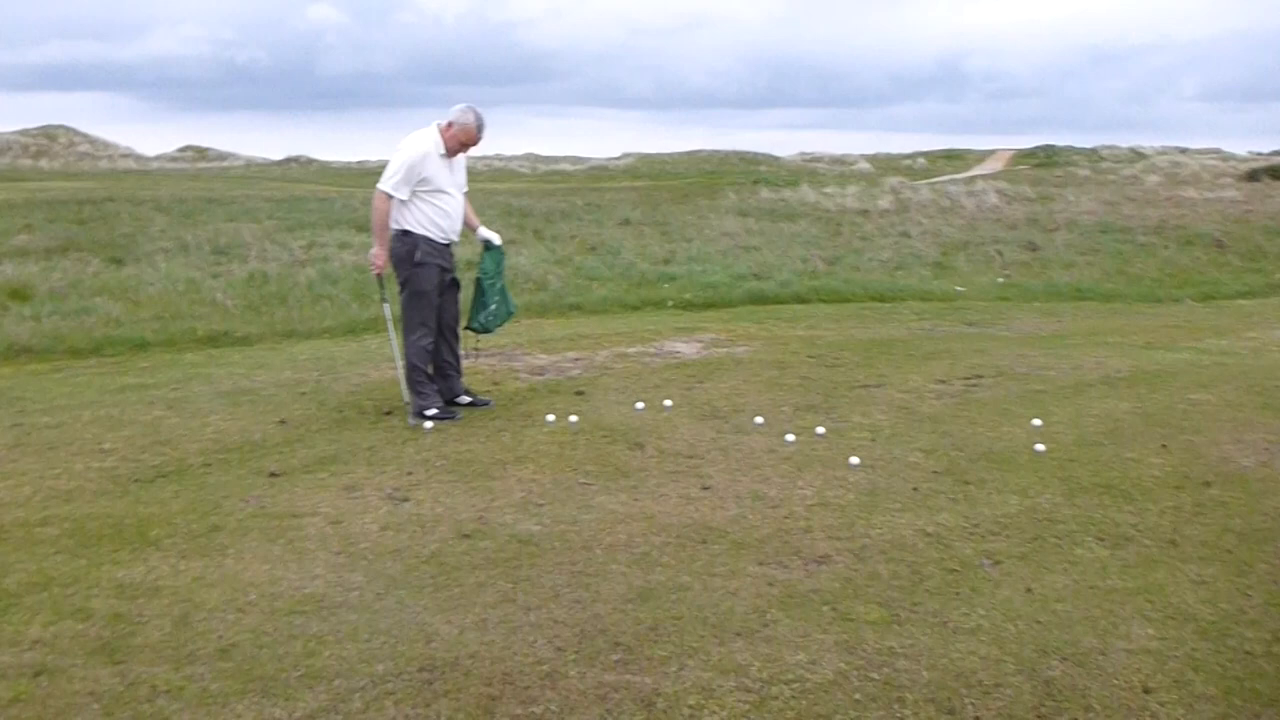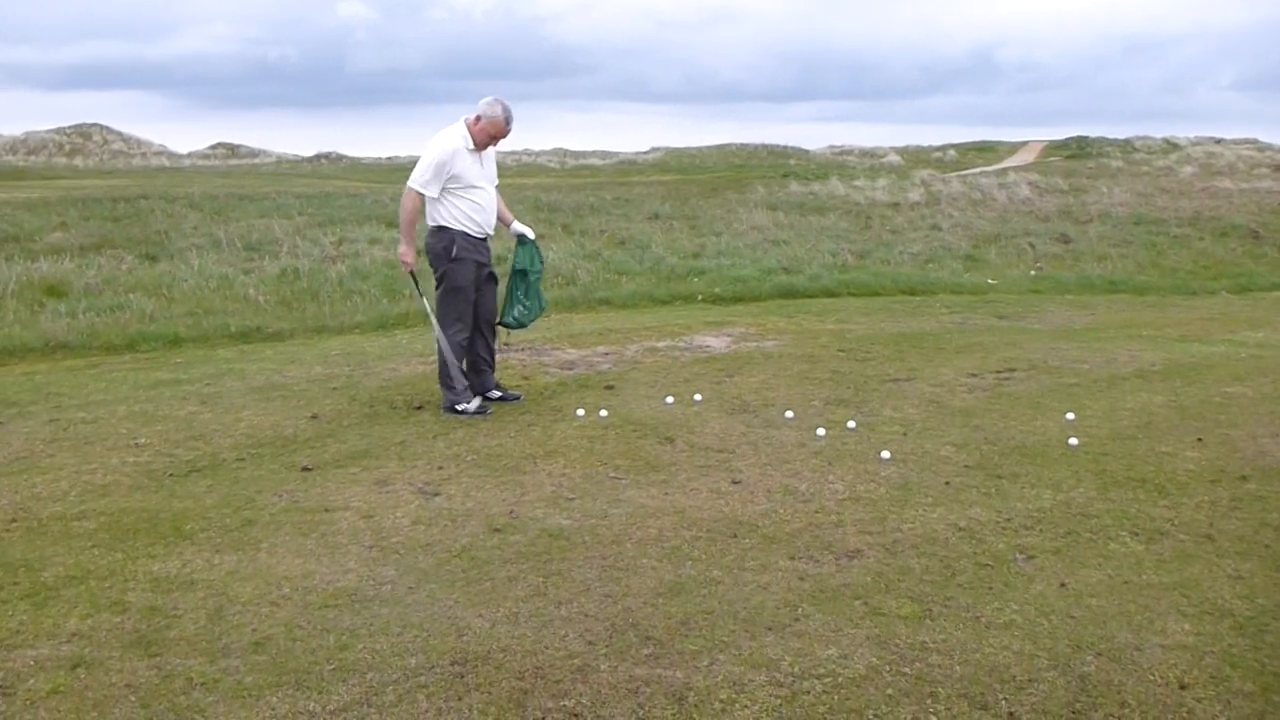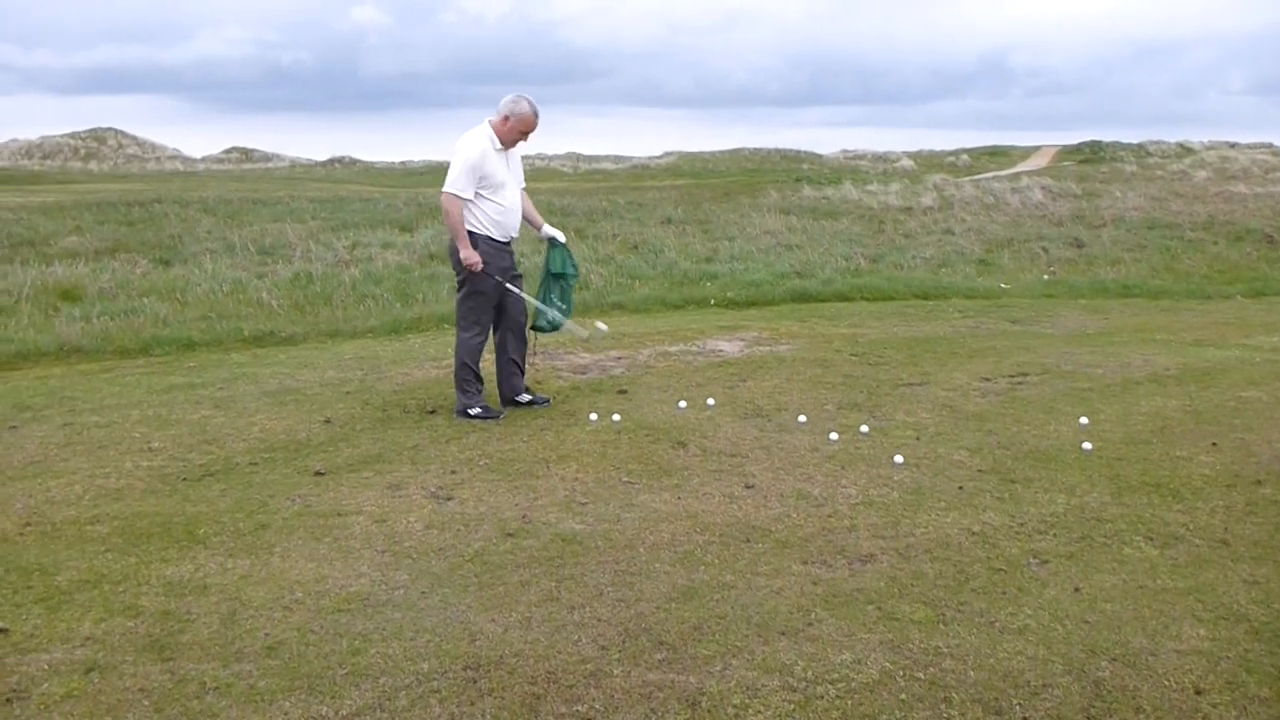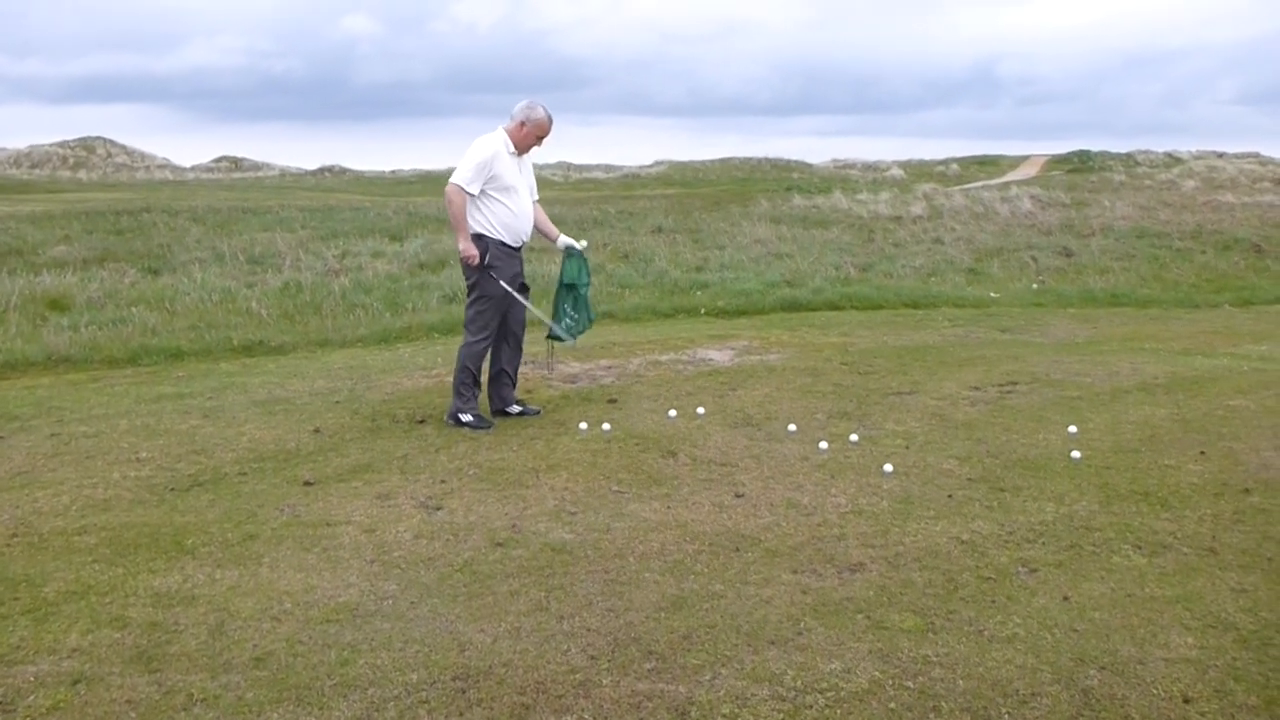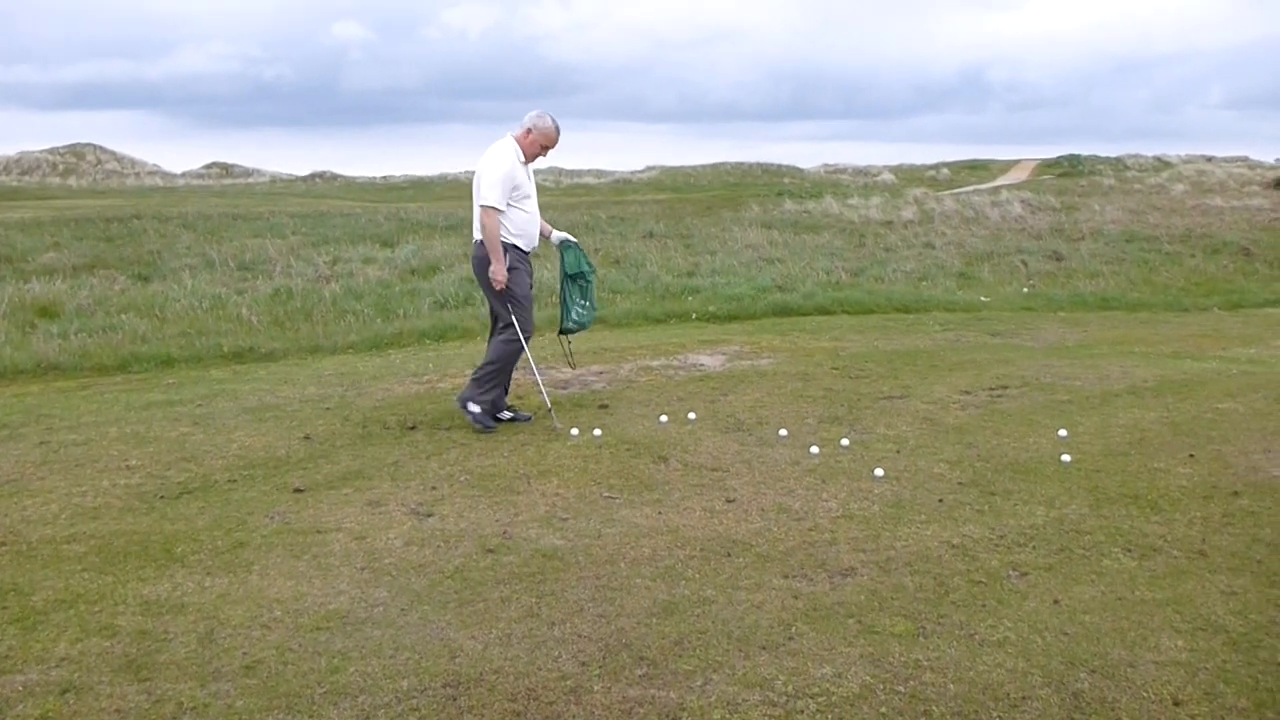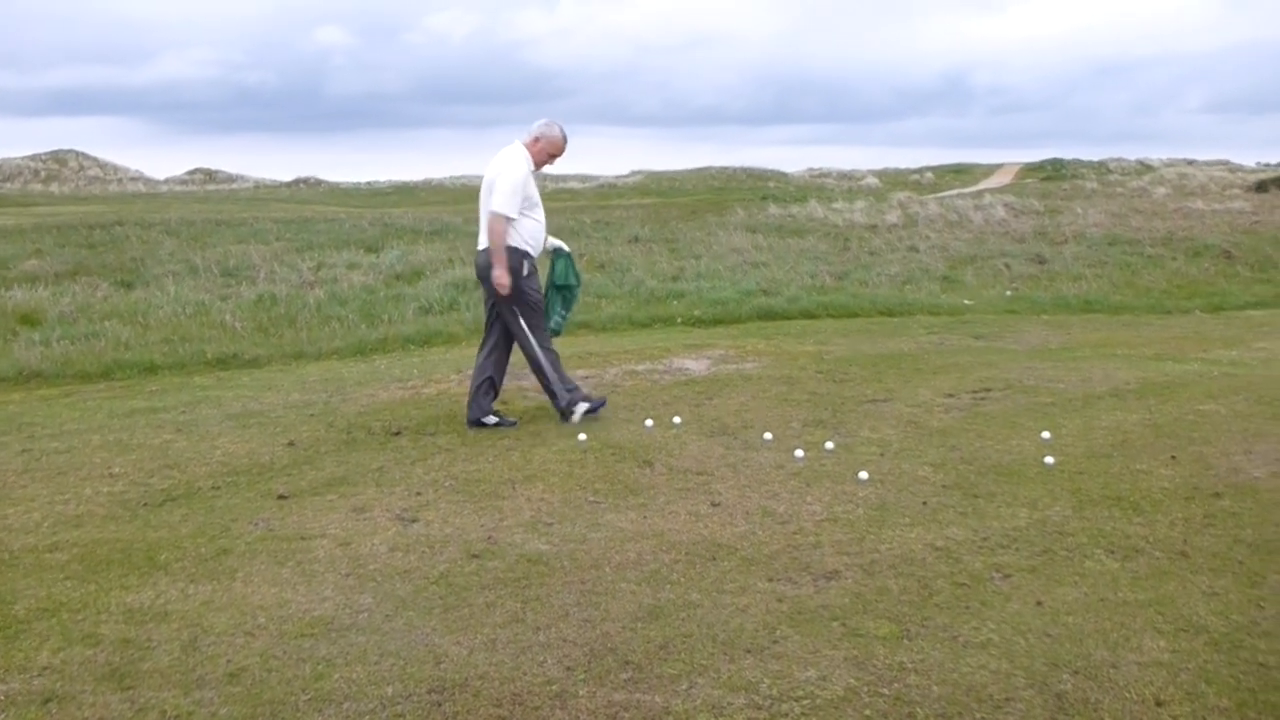
dt=0.4s
person 1, frame 1
left shoulder: (456, 154)
right shoulder: (416, 150)
right elbow: (383, 196)
left wrist: (480, 230)
right wrist: (380, 247)
left hip: (442, 249)
right hip: (416, 248)
left knee: (447, 323)
right knee: (421, 326)
left ankle: (451, 390)
right ankle: (424, 400)
person 1, frame 2
left shoulder: (486, 149)
right shoulder: (448, 146)
right elbow: (414, 193)
left wrist: (513, 223)
right wrist: (407, 244)
left hip: (478, 245)
right hip: (453, 244)
left knee: (485, 319)
right knee: (457, 322)
left ankle: (484, 385)
right ankle: (456, 396)
person 1, frame 3
left shoulder: (510, 150)
right shoulder: (474, 147)
left elbow: (517, 193)
right elbow: (451, 199)
left wrist: (543, 227)
right wrist: (465, 248)
left hip: (503, 248)
right hip: (478, 250)
left knee: (514, 321)
right knee: (474, 327)
left ankle: (513, 389)
right ankle: (468, 401)
person 1, frame 4
left shoulder: (522, 158)
right shoulder: (487, 149)
left elbow: (530, 205)
right elbow: (454, 190)
left wrist: (558, 238)
right wrist: (463, 240)
left hip: (511, 255)
right hip: (488, 253)
left knee: (512, 331)
right knee: (480, 331)
left ankle: (503, 400)
right ankle: (463, 407)
person 1, frame 5
left shoulder: (518, 161)
right shoulder: (501, 160)
right elbow: (489, 215)
left wrist: (551, 233)
right wrist: (497, 263)
left hip: (513, 256)
right hip: (501, 257)
left knee: (507, 330)
right knee: (516, 328)
left ankle: (495, 403)
right ankle: (474, 396)
person 1, frame 6
left shoulder: (515, 162)
right shoulder: (515, 167)
right elbow: (497, 219)
left wrist: (545, 240)
right wrist: (500, 269)
left hip: (502, 264)
right hip: (510, 262)
left knee: (498, 338)
right knee: (535, 336)
left ankle: (480, 410)
right ankle: (569, 402)
